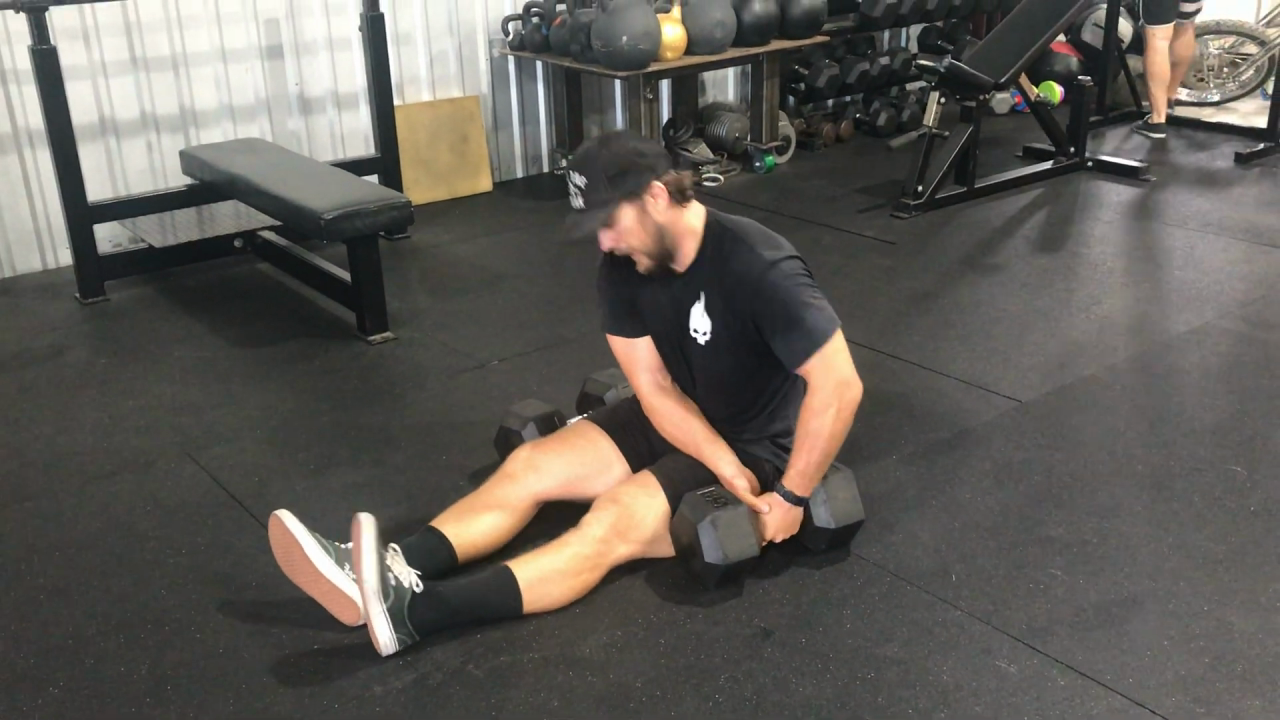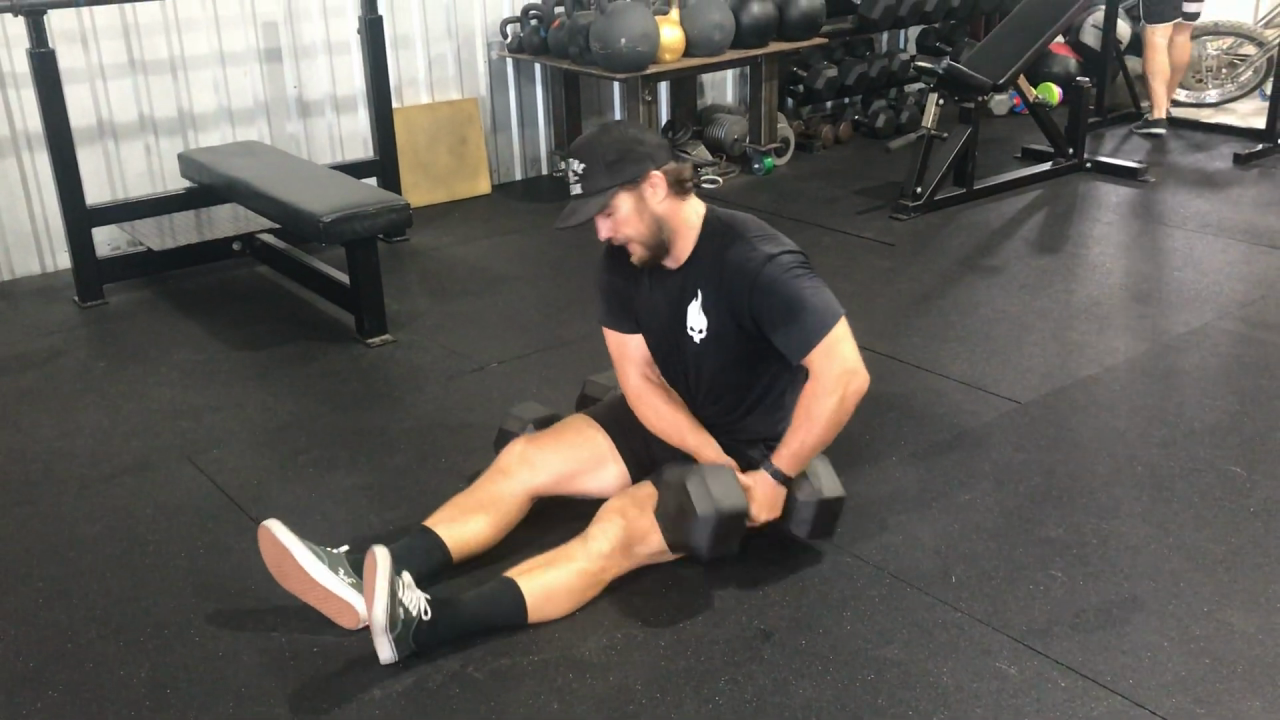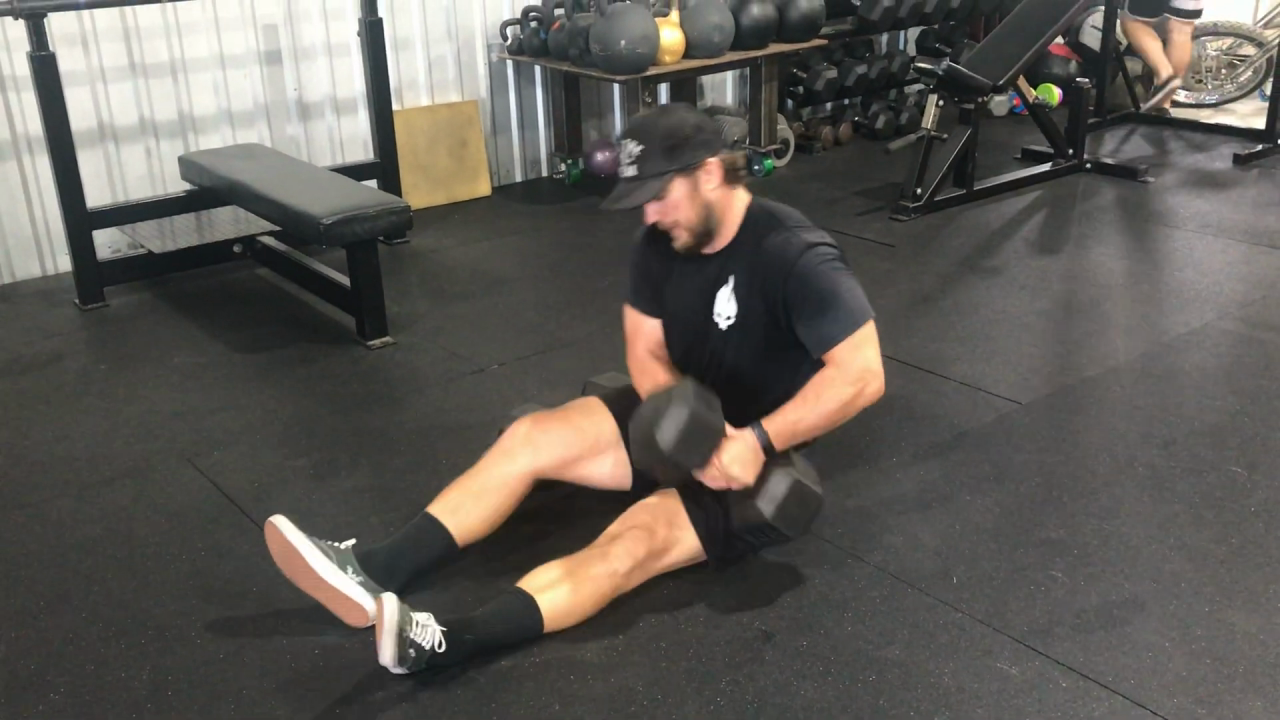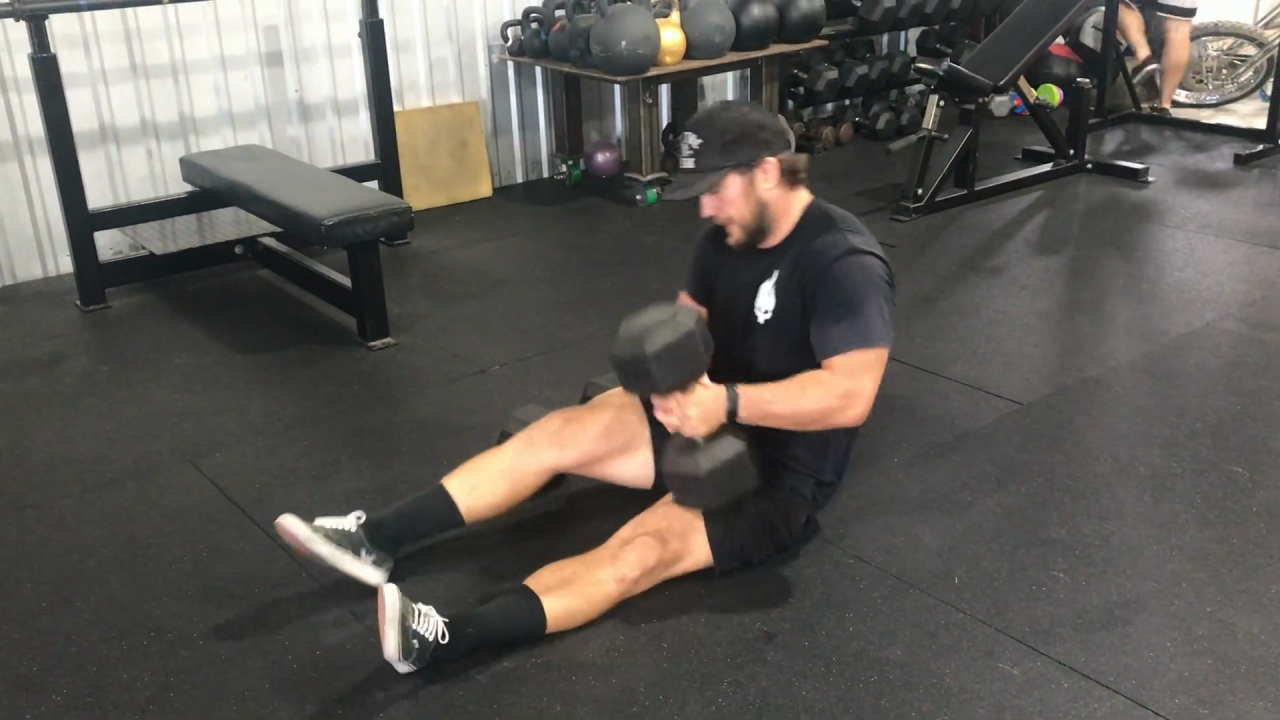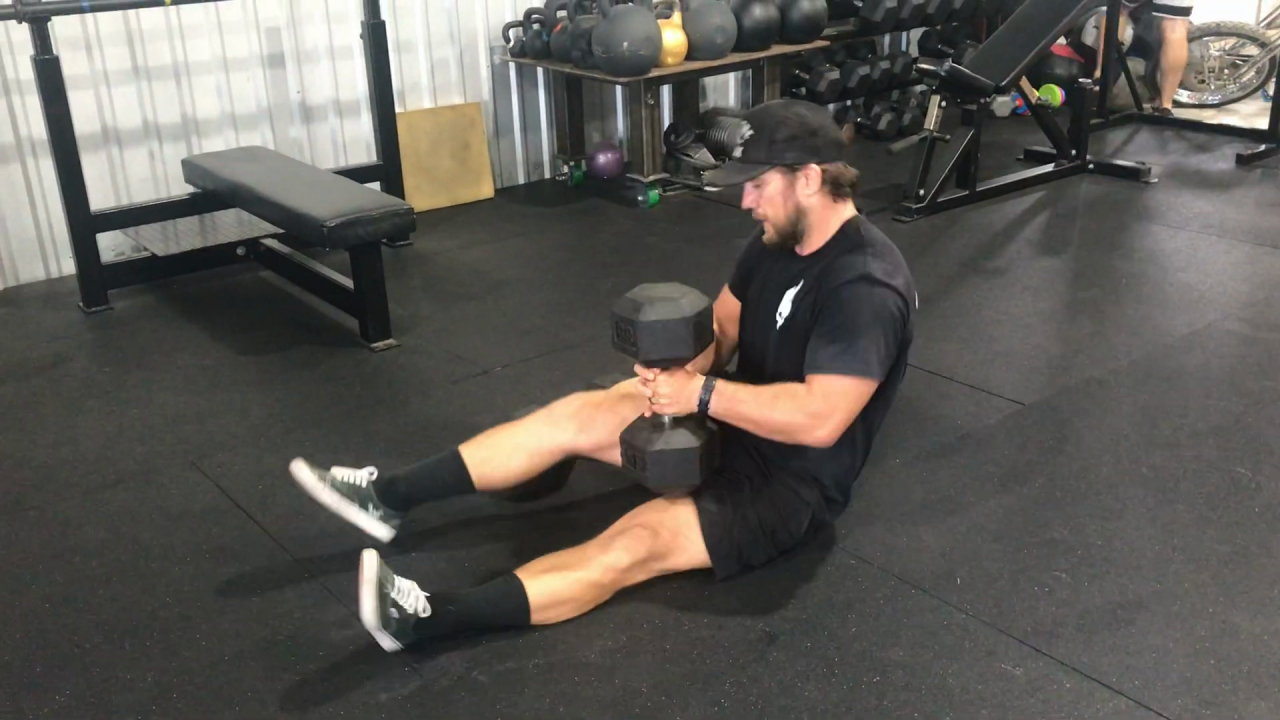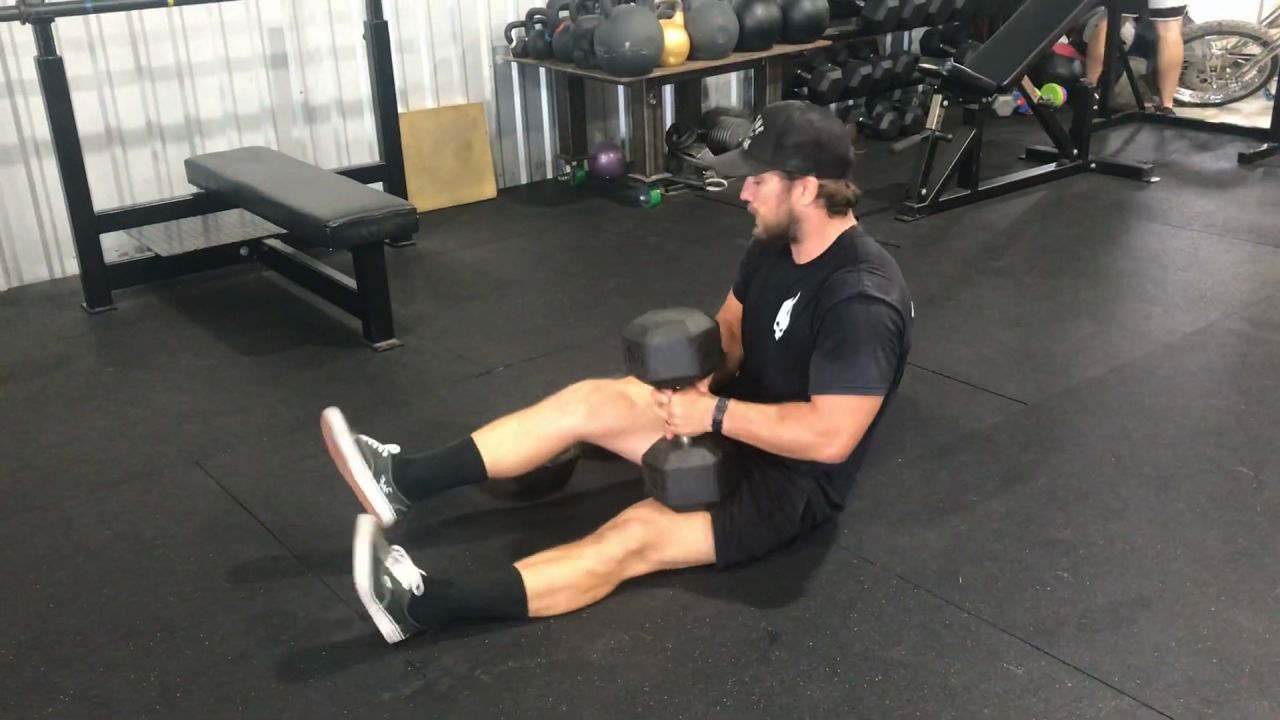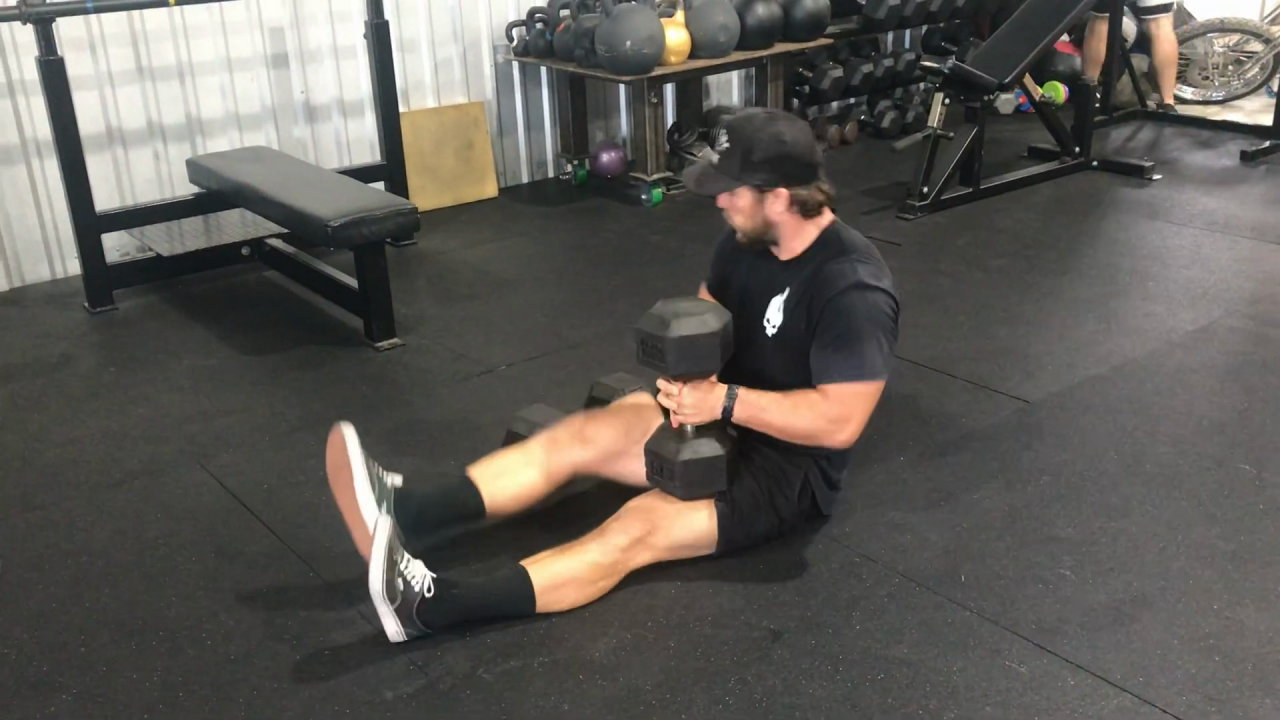
dt=0.2s
person 1, frame 1
left shoulder: (759, 268)
right shoulder: (623, 269)
left elbow: (839, 386)
right elbow: (655, 390)
left wrist: (788, 497)
right wrist: (729, 475)
left hip: (754, 446)
right hip: (675, 425)
left knee: (616, 521)
right knee: (531, 464)
left ankle: (416, 610)
right ankle: (376, 577)
person 1, frame 2
left shoulder: (758, 264)
right shoulder: (626, 258)
left elbow: (844, 376)
right elbow: (641, 382)
left wrist: (774, 475)
right wrist: (713, 460)
left hip: (751, 449)
right hip: (670, 424)
left knee: (621, 530)
right knee: (526, 457)
left ankle: (423, 623)
right ankle: (367, 580)
person 1, frame 3
left shoulder: (798, 256)
right shoulder: (663, 241)
left elbow: (861, 377)
right elbow: (647, 360)
left wrist: (757, 441)
left hip: (761, 460)
left knee: (635, 542)
right knee: (529, 438)
left ankle: (440, 643)
right ankle: (374, 574)
person 1, frame 4
left shoulder: (845, 263)
right shoulder: (731, 235)
left elbow: (848, 399)
left wrist: (725, 401)
right wrist: (687, 387)
left hip: (785, 473)
right hip: (718, 427)
left knee: (642, 549)
right knee: (558, 433)
left ankle: (441, 638)
right ankle: (375, 540)
person 1, frame 5
left shoulder: (865, 285)
right shoulder: (778, 239)
left elbow: (818, 419)
right elbow: (727, 322)
left wrist: (703, 394)
right wrist: (695, 364)
left hip: (794, 482)
right hip: (735, 424)
left knee: (633, 546)
right knee: (573, 416)
left ankle: (423, 617)
right ankle: (386, 496)
person 1, frame 6
left shoulder: (860, 299)
right shoulder: (777, 239)
left elbow: (831, 438)
right elbow: (733, 323)
left wrist: (716, 414)
right wrist: (703, 381)
left hip: (792, 478)
right hip: (737, 420)
left knee: (631, 540)
right knee: (588, 401)
left ankle: (421, 604)
right ankle: (401, 481)
person 1, frame 7
left shoulder: (854, 289)
right shoulder: (749, 237)
left elbow: (841, 422)
left wrist: (725, 400)
right wrist: (693, 376)
left hip: (791, 464)
right hip: (724, 416)
left knee: (639, 529)
right knee: (578, 436)
left ankle: (427, 606)
right ankle: (403, 511)
